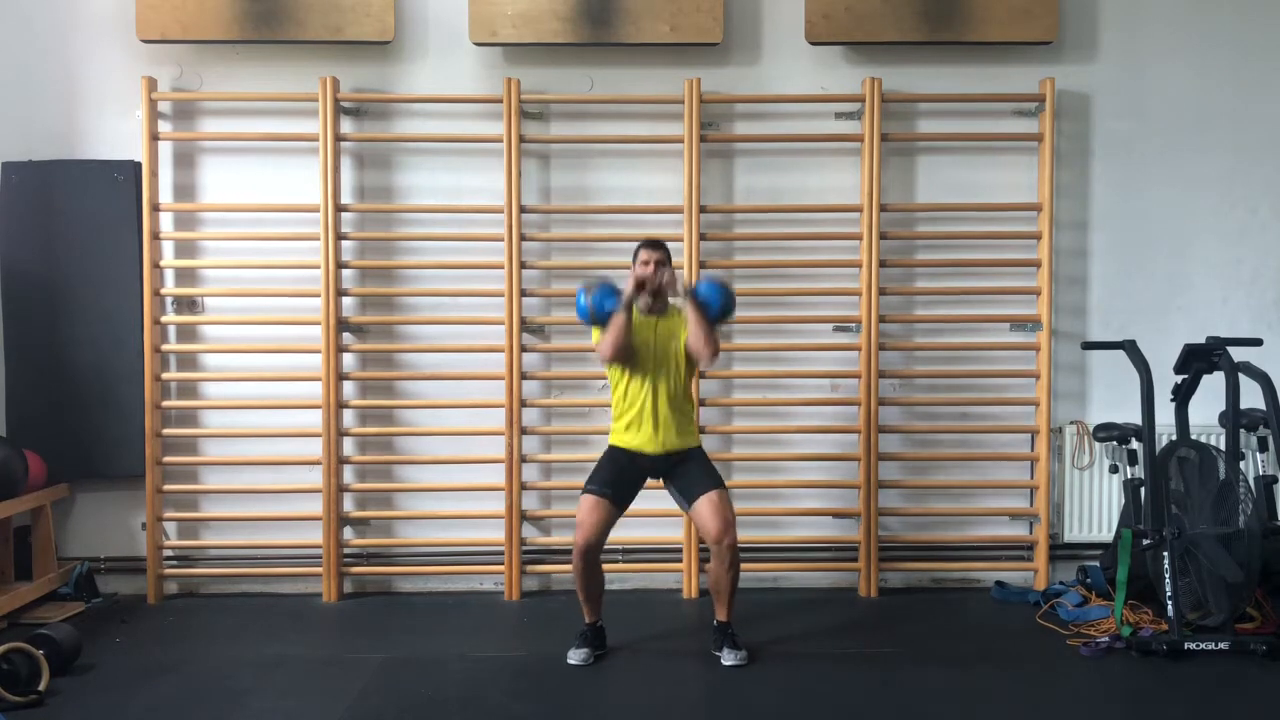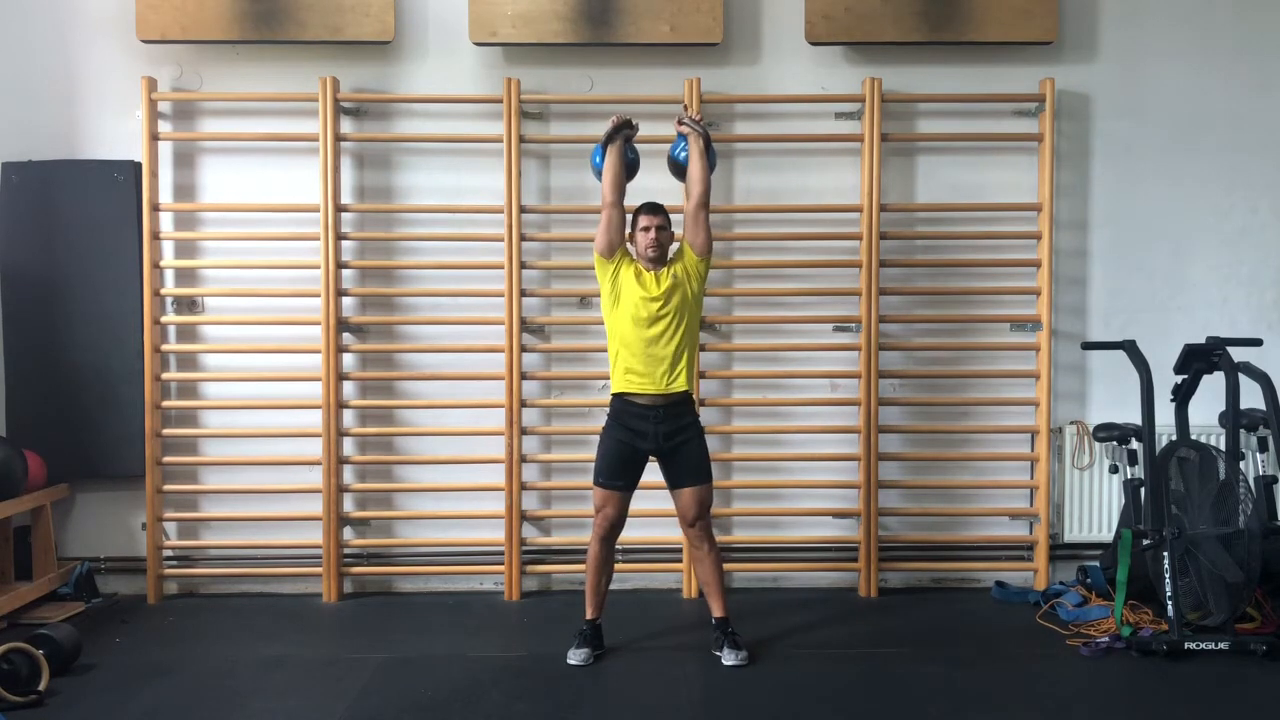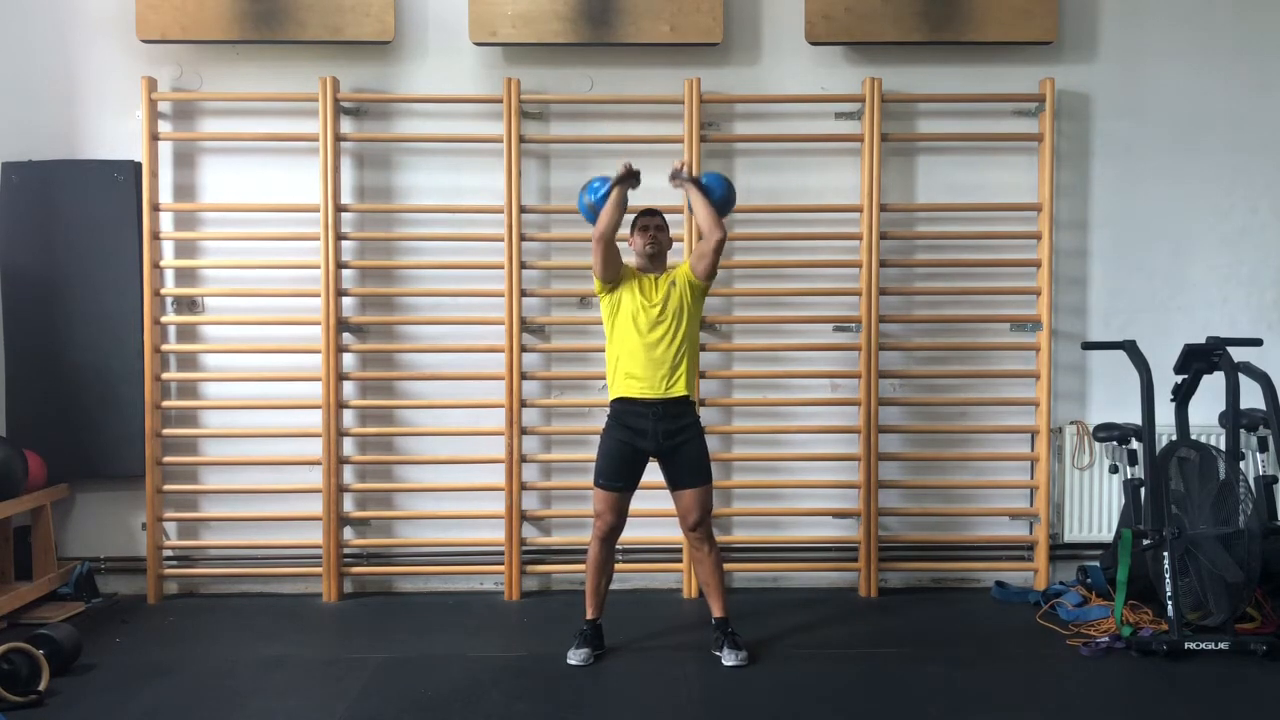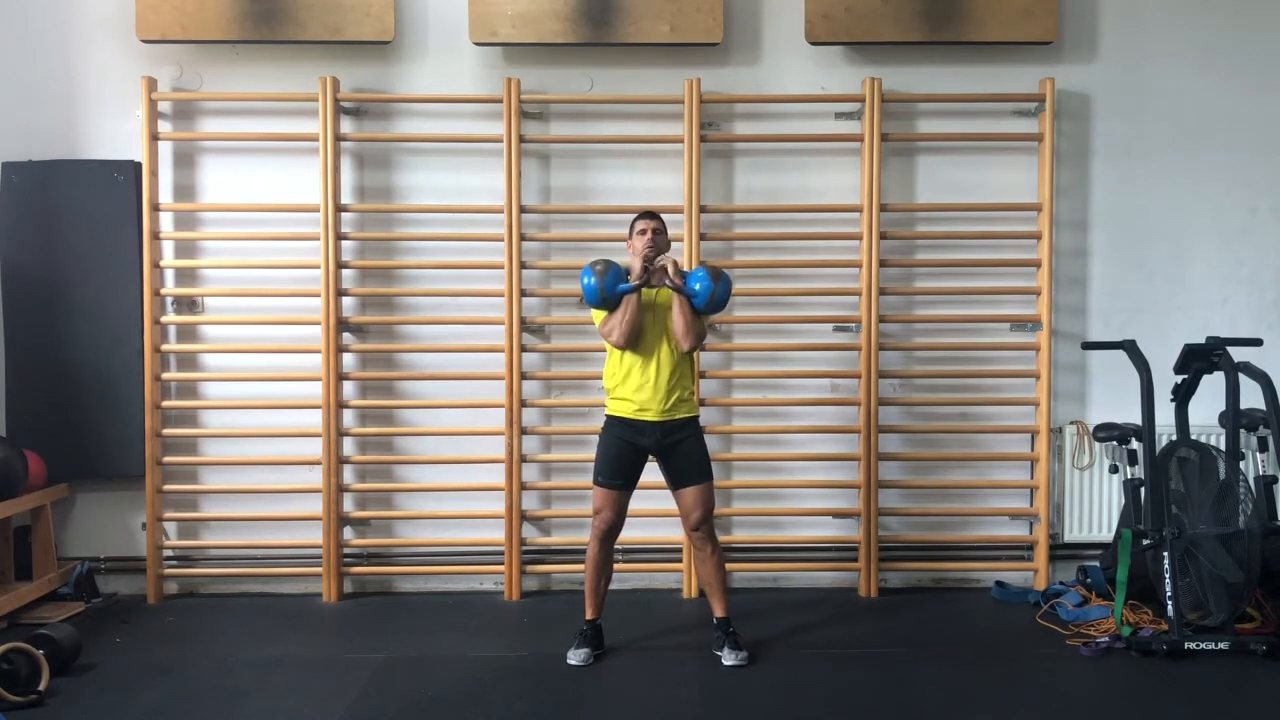
dt=0.7s
person 1, frame 1
left shoulder: (687, 321)
right shoulder: (615, 321)
left elbow: (708, 356)
right elbow: (609, 353)
left wrist: (686, 298)
right wrist: (628, 302)
left hip: (682, 450)
right hip: (626, 449)
left knee: (723, 536)
right knee: (585, 541)
left ankle: (723, 630)
right ankle: (592, 630)
person 1, frame 2
left shoulder: (689, 273)
right shoulder: (615, 272)
left elbow: (698, 203)
right elbow: (611, 203)
left wrist: (694, 138)
right wrist: (617, 141)
left hip: (679, 416)
right hip: (626, 415)
left knee: (698, 526)
right knee: (605, 527)
left ankle: (721, 628)
right ankle: (591, 628)
person 1, frame 3
left shoulder: (687, 281)
right shoulder: (613, 280)
left elbow: (716, 238)
right elbow: (601, 238)
left wrist: (690, 187)
right wrist: (620, 187)
left hip: (679, 418)
right hip: (626, 416)
left knee: (698, 528)
right knee: (605, 528)
left ankle: (722, 629)
right ankle: (591, 628)
person 1, frame 4
left shoulder: (684, 292)
left elbow: (689, 343)
right elbow: (619, 339)
left wrist: (677, 285)
right wrist: (635, 282)
left hip: (679, 423)
right hip: (624, 422)
left knee: (701, 528)
right knee: (603, 529)
left ankle: (723, 628)
right ankle: (591, 628)
